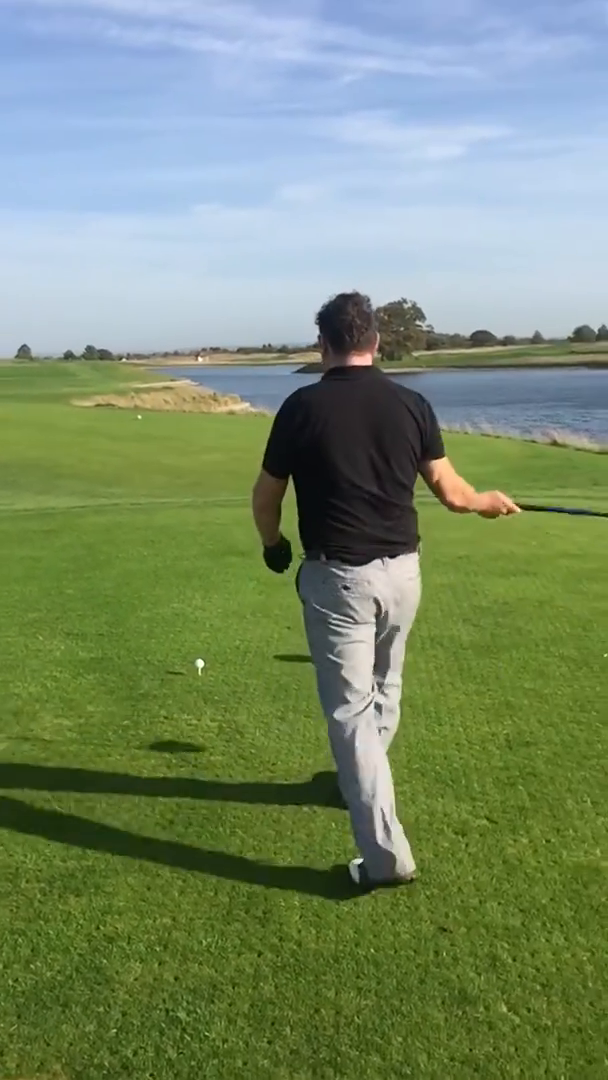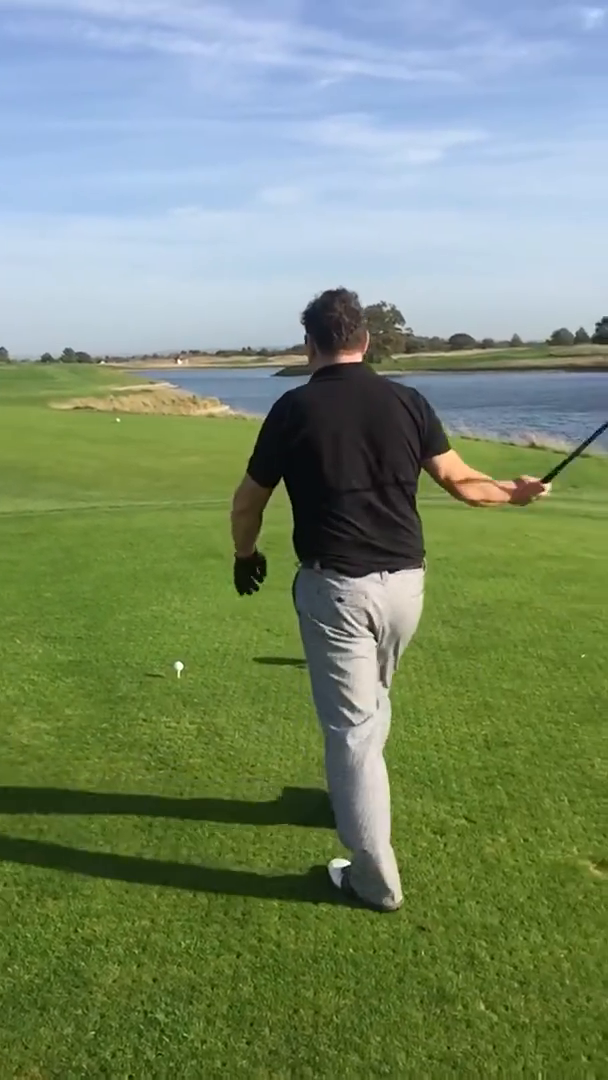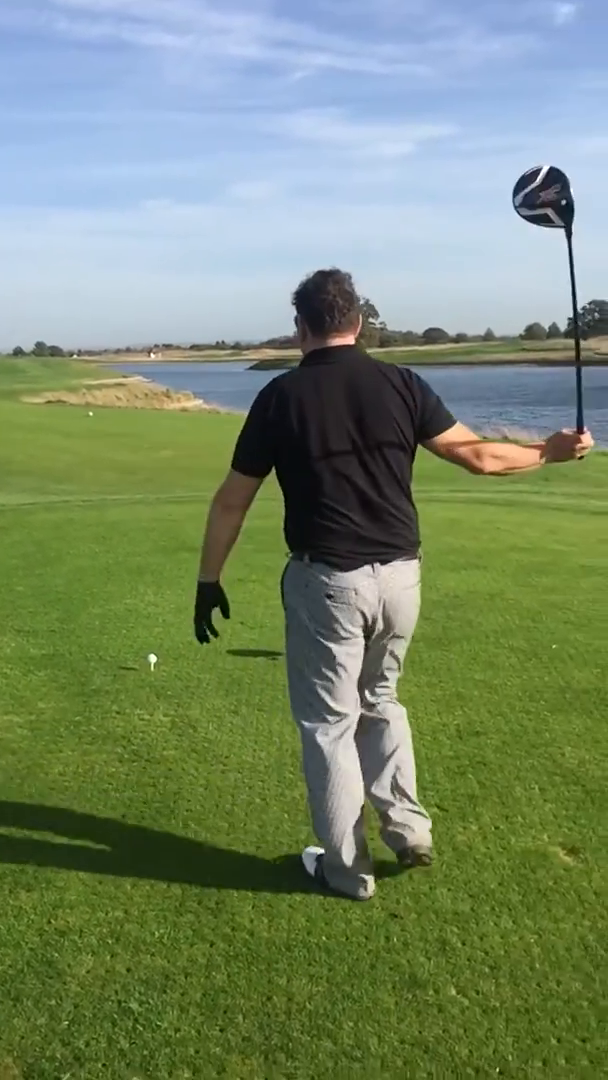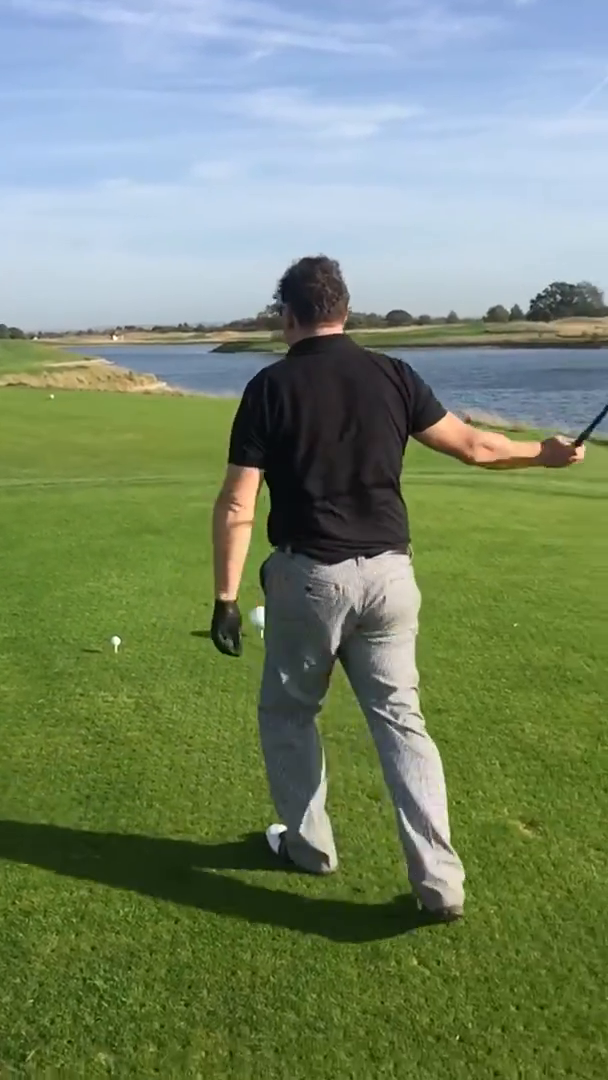
dt=0.2s
person 1, frame 1
left shoulder: (302, 406)
right shoulder: (412, 404)
left elbow: (265, 496)
right elbow: (450, 491)
left wrist: (273, 544)
right wrist: (496, 502)
left hip: (338, 576)
right hip: (402, 570)
left knee: (349, 709)
right knee: (382, 688)
left ankle: (386, 850)
right ankle: (363, 786)
person 1, frame 2
left shoulder: (292, 410)
right shoulder: (408, 402)
left elbow: (246, 504)
right elbow: (462, 483)
left wrist: (244, 557)
right wrist: (514, 491)
left hip: (334, 587)
right hip: (404, 581)
left knee: (349, 727)
right knee: (372, 703)
left ankle: (375, 876)
right ankle: (358, 800)
person 1, frame 3
left shoulder: (281, 396)
right shoulder: (402, 385)
left elbow: (232, 500)
right elbow: (475, 454)
left wrist: (208, 581)
right wrist: (546, 452)
left hip: (326, 580)
right hip: (398, 575)
left knee: (328, 721)
right knee: (381, 702)
left ankle: (345, 866)
right ankle: (407, 826)
person 1, frame 4
left shoulder: (270, 388)
right shoulder: (392, 376)
left elbow: (236, 505)
right elbow: (471, 445)
left wrist: (227, 597)
right wrist: (542, 453)
left hip: (310, 574)
right hip: (389, 570)
left knee: (286, 713)
right knee: (400, 720)
left ankle: (309, 841)
right ankle: (437, 877)
